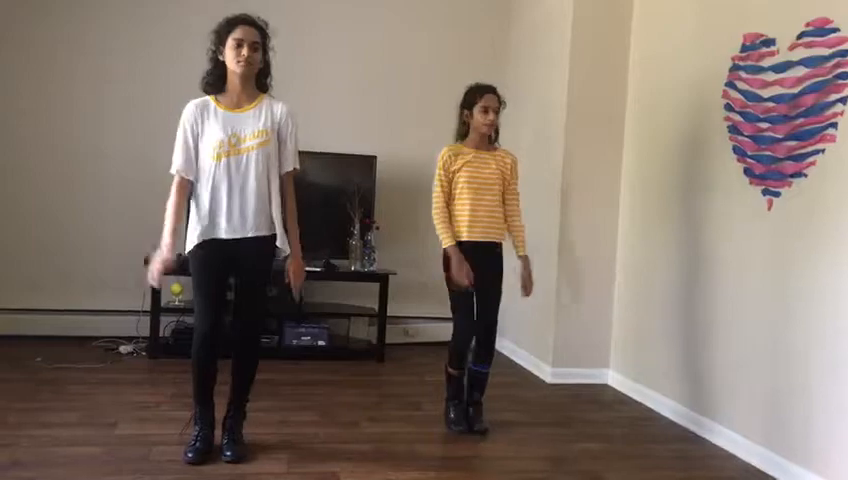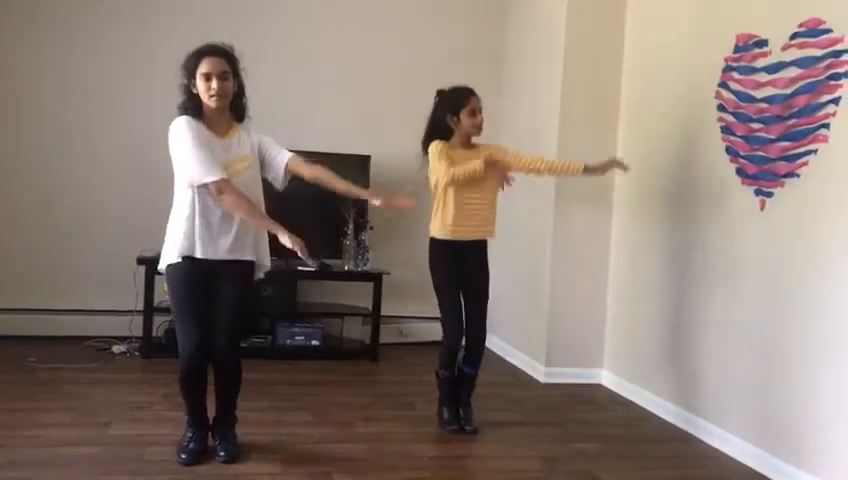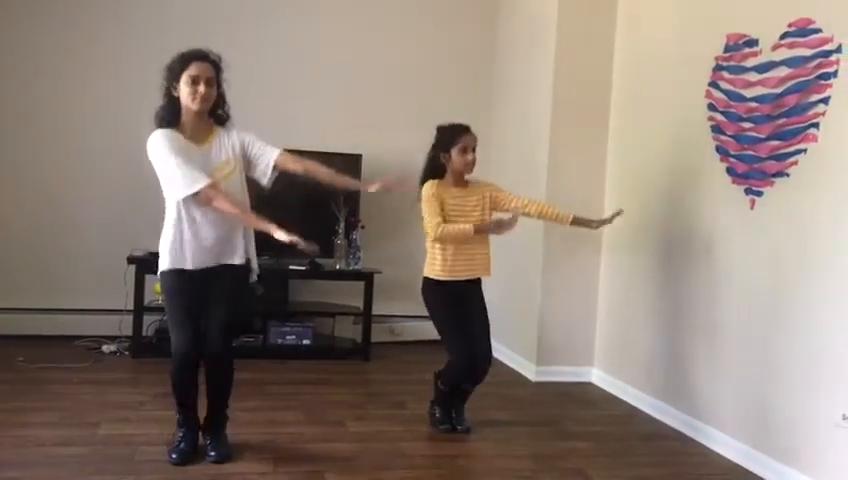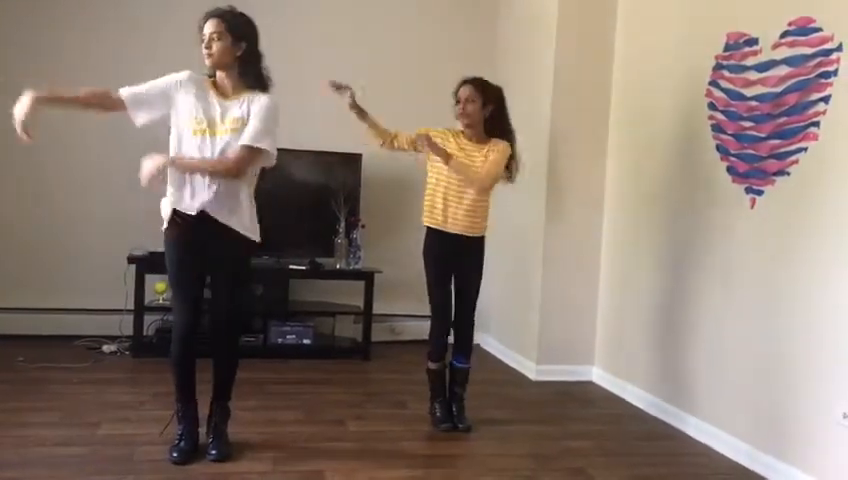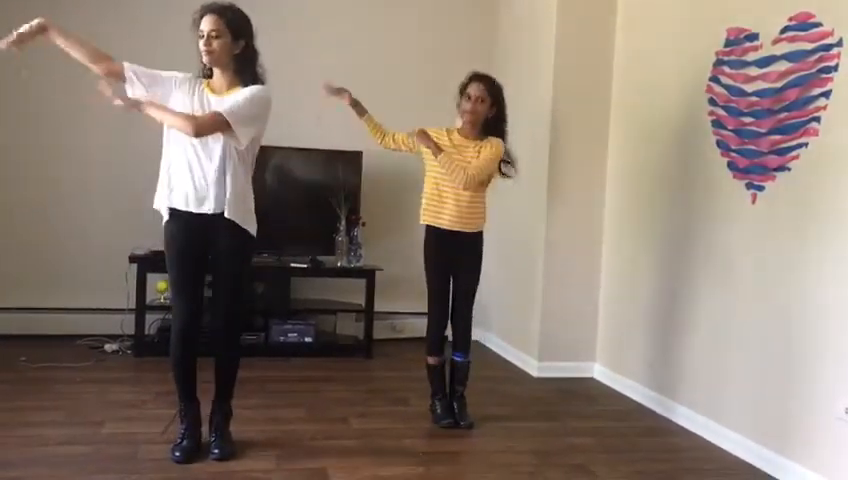
dt=1s
person 1, frame 1
left shoulder: (277, 114)
right shoulder: (197, 111)
left elbow: (286, 184)
right elbow: (181, 183)
left wrist: (294, 249)
right wrist: (165, 245)
left hip: (259, 241)
right hip: (210, 238)
left knee: (248, 334)
right knee: (207, 332)
left ankle: (232, 426)
right ankle: (202, 426)
person 1, frame 2
left shoulder: (253, 138)
right shoulder: (184, 129)
left elbow: (305, 169)
right elbow: (222, 191)
left wrist: (368, 196)
right wrist: (281, 232)
left hip: (238, 256)
right hip: (188, 255)
left knee: (225, 346)
right knee: (194, 347)
left ankle: (224, 426)
right ankle: (196, 427)
person 1, frame 3
left shoulder: (235, 139)
right shoulder: (162, 141)
left elbow: (294, 163)
right elbow: (212, 199)
left wrist: (360, 186)
right wrist: (273, 229)
left hip: (229, 262)
right hip: (182, 262)
left knee: (217, 348)
right knee: (185, 349)
left ankle: (215, 427)
right ankle: (186, 428)
person 1, frame 4
left shoulder: (262, 104)
right shoulder: (185, 87)
left elbow: (236, 166)
right elbow: (110, 100)
left wrist: (170, 163)
right wrist: (40, 97)
left hip: (232, 226)
right hip: (184, 220)
left knee: (224, 327)
right knee: (184, 325)
left ankle: (218, 423)
right ankle: (186, 424)
person 1, frame 5
left shoulder: (255, 97)
right shoulder: (180, 86)
left elbow: (199, 126)
right elbow: (106, 66)
left wrist: (136, 101)
left hip: (229, 221)
right hip: (182, 216)
left knee: (225, 323)
right knee: (184, 322)
left ankle: (220, 423)
right ankle: (188, 423)
person 2, frame 1
left shoulder: (507, 161)
right shoulder: (449, 156)
left elbow: (512, 212)
right elbow: (440, 210)
left wrist: (524, 258)
right wrist: (455, 255)
left hip: (491, 253)
right hip: (459, 252)
left knee: (487, 332)
right knee: (465, 330)
left ankle: (474, 405)
right ankle: (454, 403)
person 2, frame 2
left shoulder: (494, 155)
right shoulder: (438, 149)
left elbow: (538, 164)
right elbow: (444, 178)
left wrist: (590, 168)
right wrist: (485, 165)
left hip: (476, 249)
right hip: (445, 248)
left knee: (477, 332)
right knee: (454, 331)
left ankle: (464, 402)
right ankle: (446, 403)
person 2, frame 3
left shoulder: (485, 191)
right shoulder: (432, 189)
left elbow: (530, 207)
right elbow: (436, 231)
left wrist: (585, 221)
right wrist: (483, 228)
left hip: (470, 286)
right hip: (439, 285)
left knee: (482, 357)
right knee: (462, 354)
left ankle: (456, 405)
right ankle: (439, 404)
person 2, frame 4
left shoulder: (499, 149)
right shoulder: (441, 137)
left elbow: (481, 180)
right elbow: (390, 140)
left wrist: (443, 154)
right wrist: (357, 110)
left hip: (472, 244)
right hip: (438, 239)
left knee: (465, 324)
right knee: (441, 321)
left ankle: (457, 402)
right ankle: (437, 401)
person 2, frame 5
left shoulder: (494, 147)
right shoulder: (434, 136)
left elbow: (468, 178)
right elbow: (386, 139)
left wrist: (434, 149)
right wrist: (356, 105)
left hip: (470, 239)
right hip: (437, 234)
left knee: (462, 318)
right knee: (438, 315)
left ankle: (458, 397)
right ankle: (438, 397)
